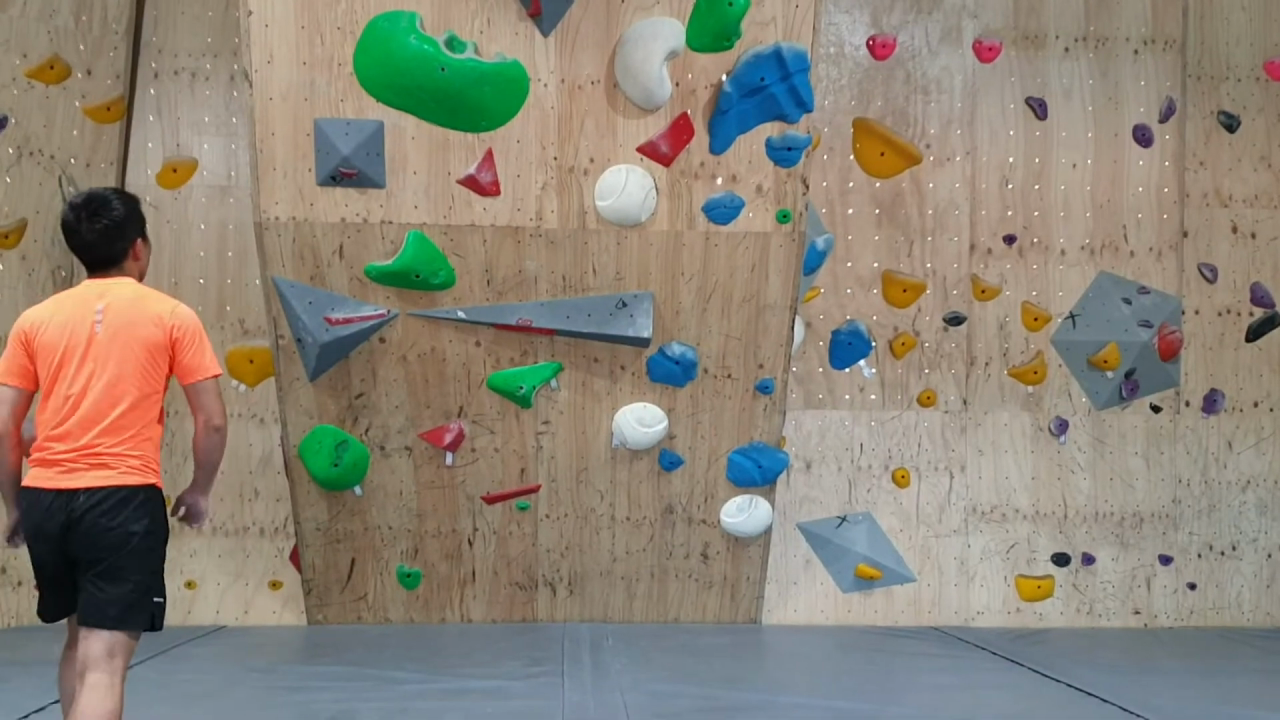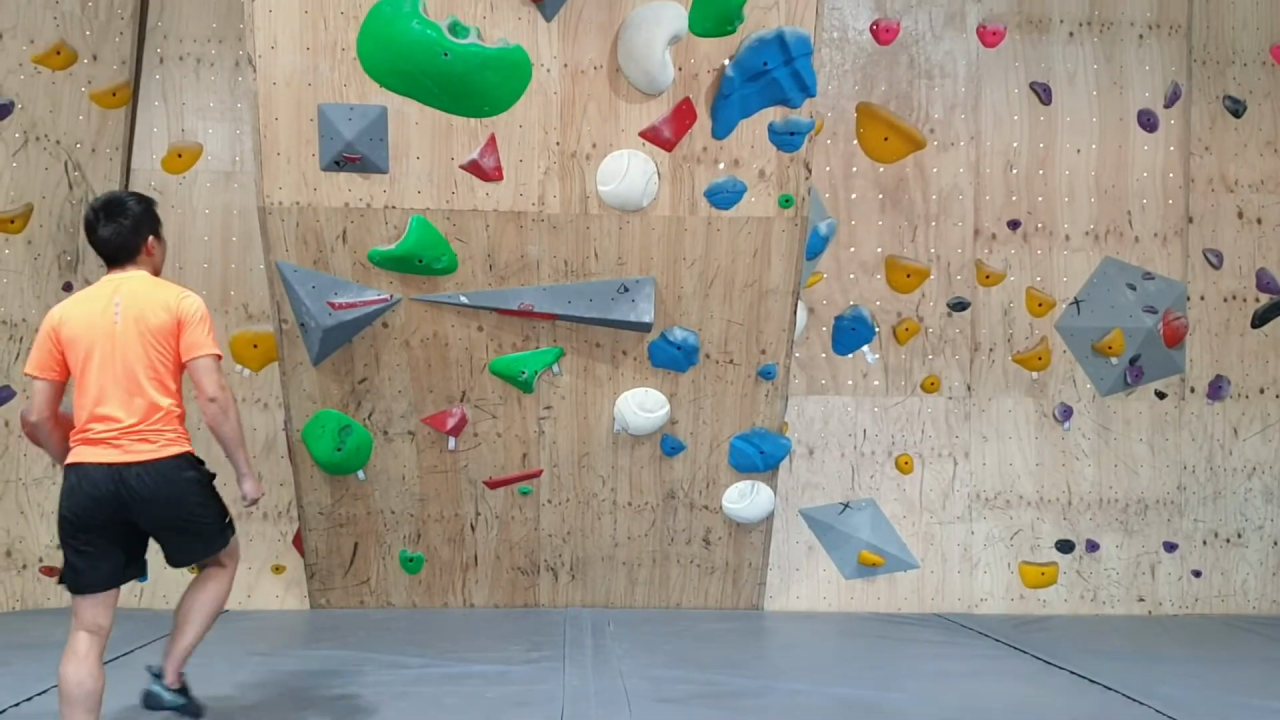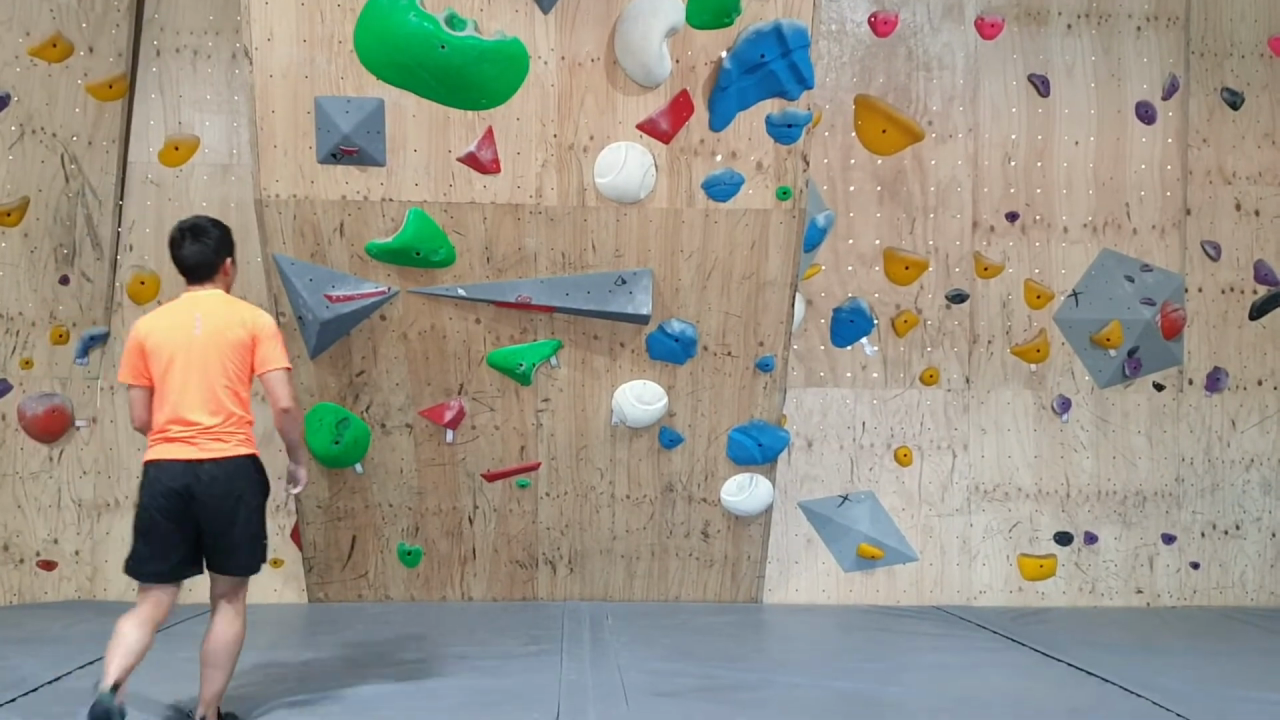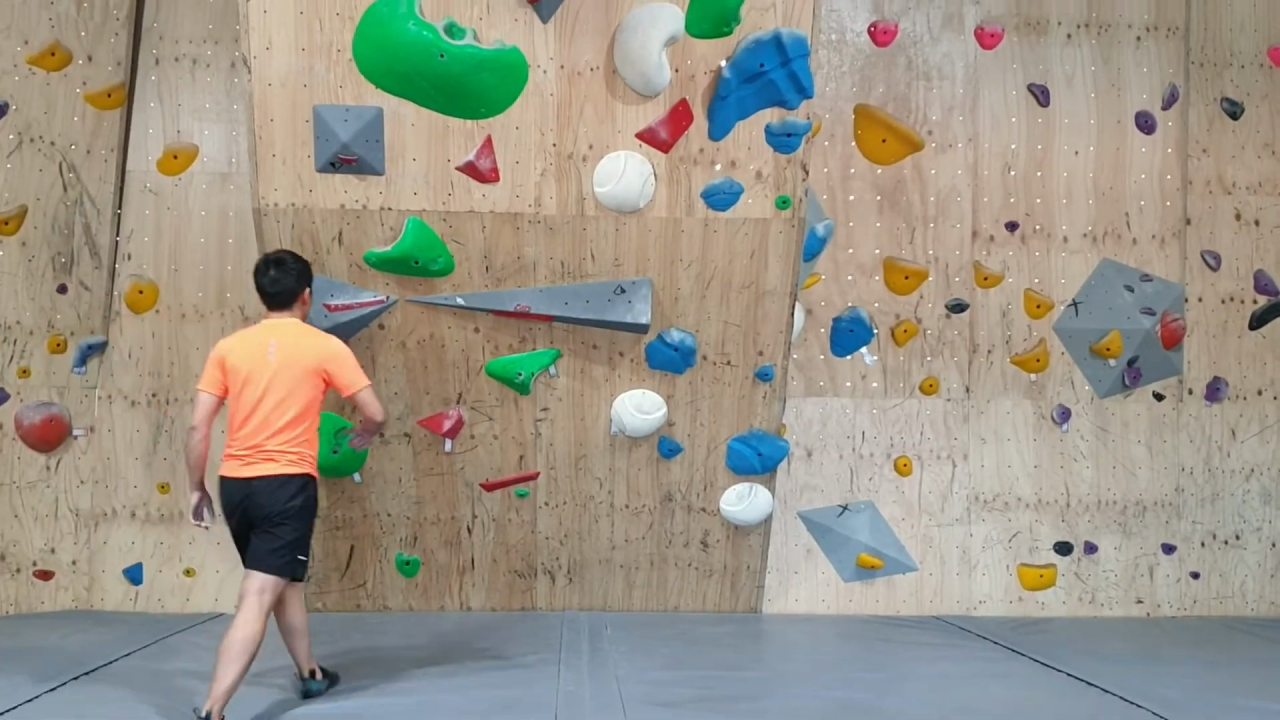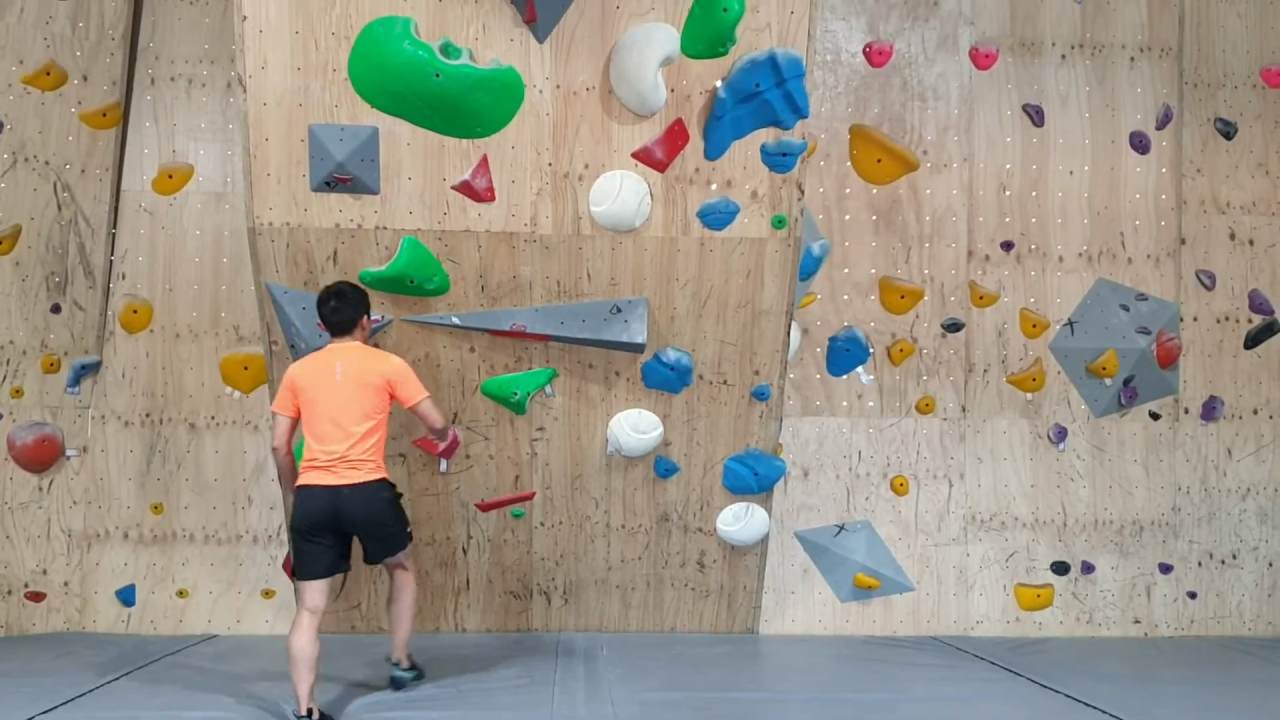
dt=0.5s
person 1, frame 1
right shoulder: (172, 317)
right elbow: (213, 421)
right wrist: (199, 491)
left hip: (46, 499)
right hip: (125, 500)
left knee: (82, 637)
right knee: (103, 662)
person 1, frame 2
left shoulder: (63, 313)
right shoulder: (181, 303)
left elbow: (40, 417)
right elbow: (214, 396)
right wrist: (245, 471)
left hip: (87, 478)
right hip: (163, 469)
left knee: (88, 627)
right knee: (221, 560)
right ankle: (169, 675)
person 1, frame 3
left shoulder: (147, 326)
right shoulder: (254, 320)
left elbow: (140, 419)
right elbow: (284, 404)
right wrist: (299, 461)
left hip: (163, 473)
right hip: (231, 471)
left knee: (152, 603)
right knee: (228, 600)
person 1, frame 4
left shoulder: (227, 347)
right shoulder: (326, 347)
left elbow: (199, 426)
right elbow: (376, 414)
left wrist: (196, 488)
right wrist: (366, 433)
left hip: (235, 483)
right hip: (288, 485)
left knee: (283, 581)
right knee: (255, 604)
left ankle: (309, 673)
person 1, frame 5
left shoulder: (298, 371)
right shoulder: (387, 365)
left elbow: (279, 445)
right elbow: (437, 423)
left wrist: (292, 495)
right wrist: (446, 434)
left hip: (313, 495)
right hip: (367, 491)
left knee: (310, 609)
right knee: (402, 567)
right ankle: (400, 661)
